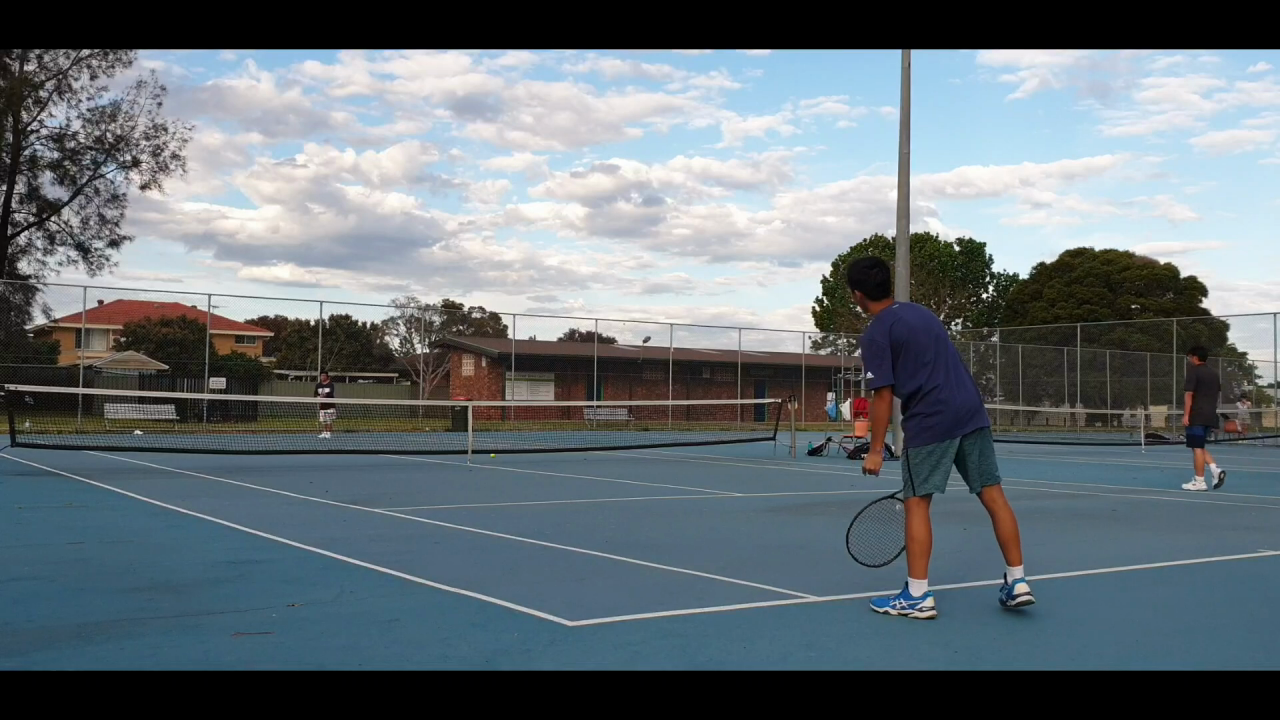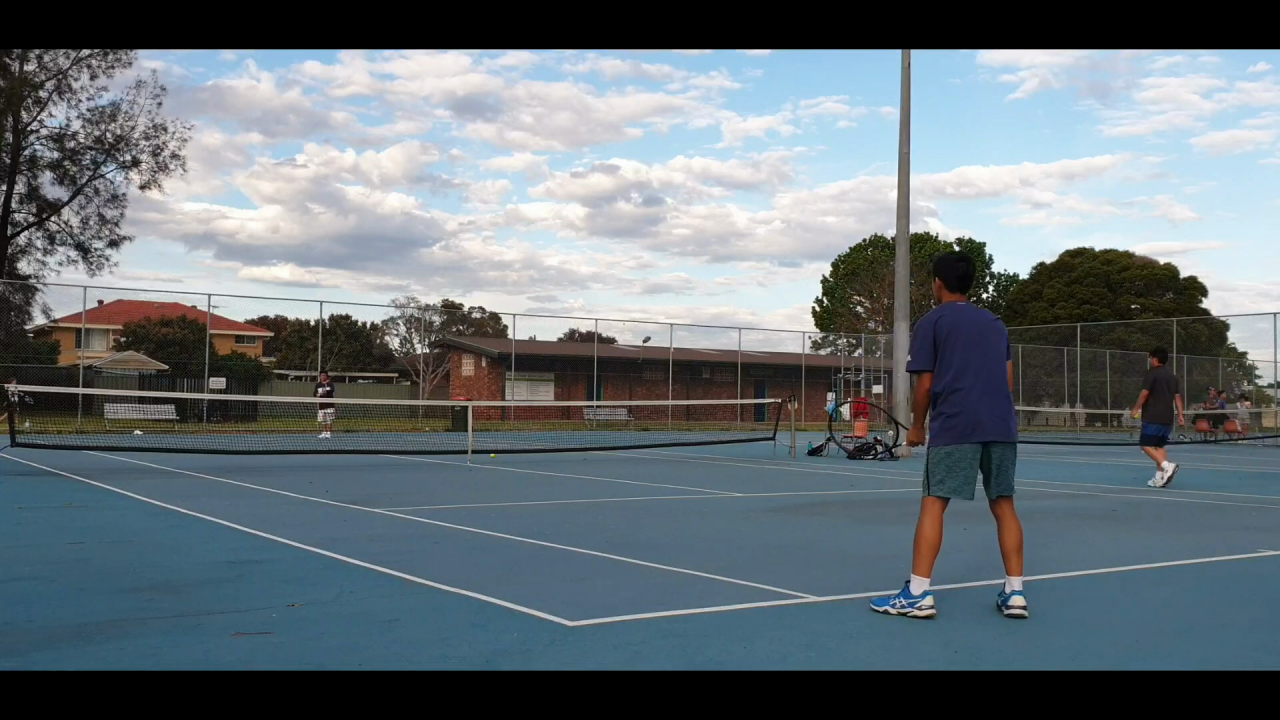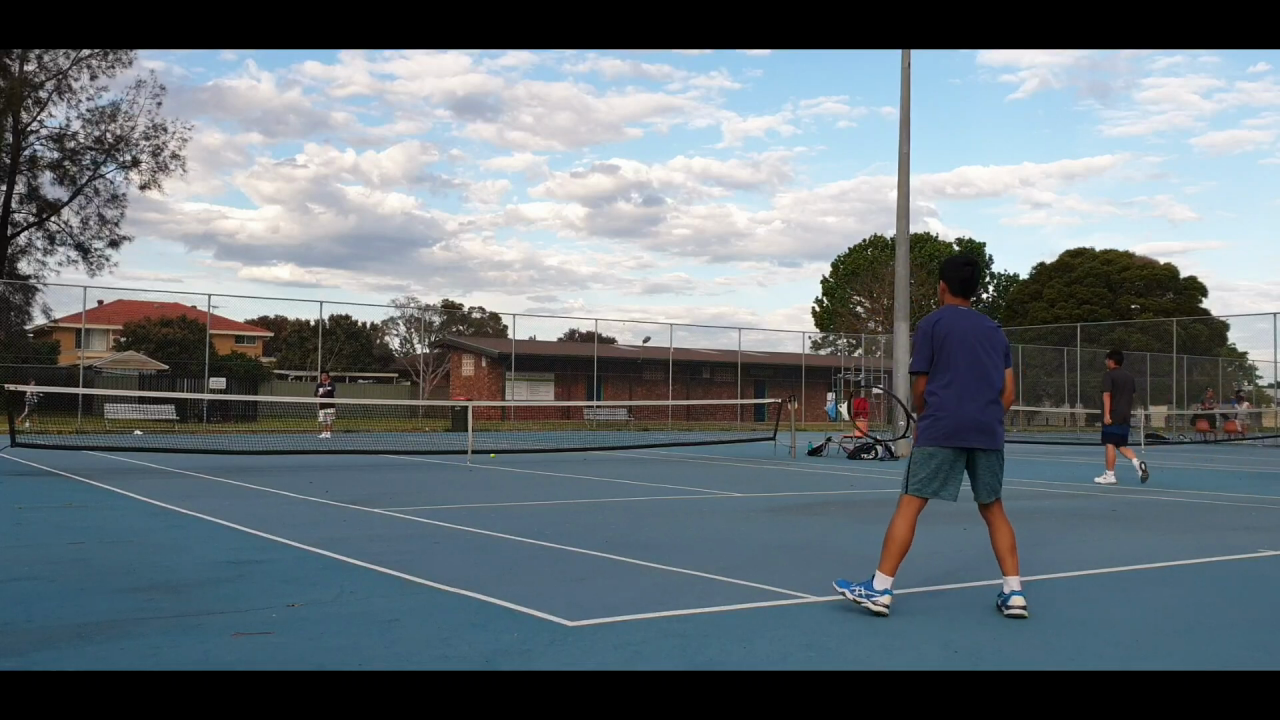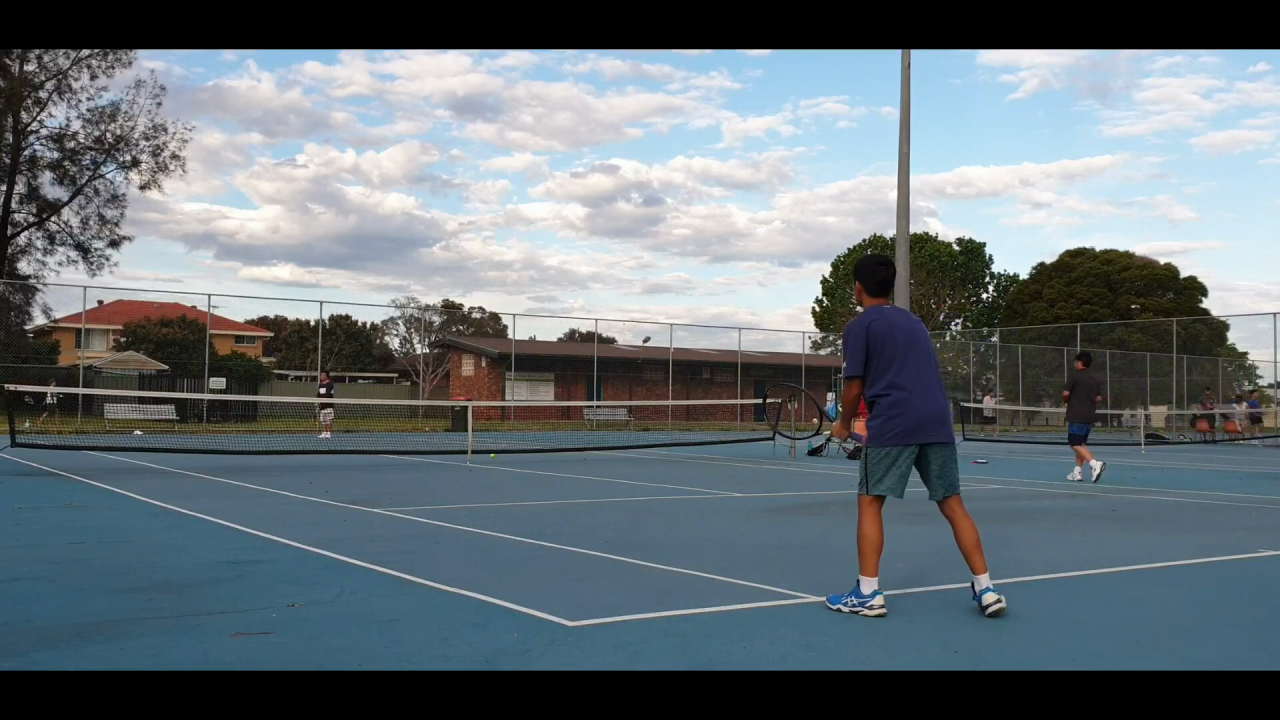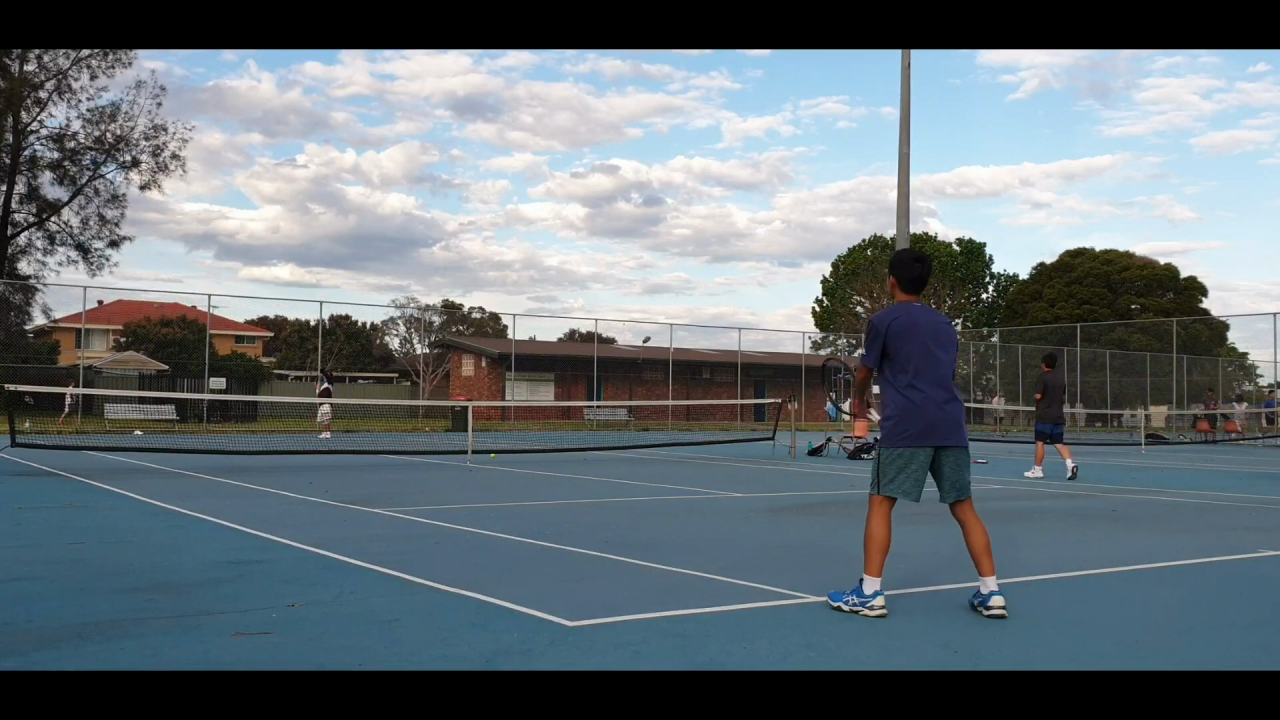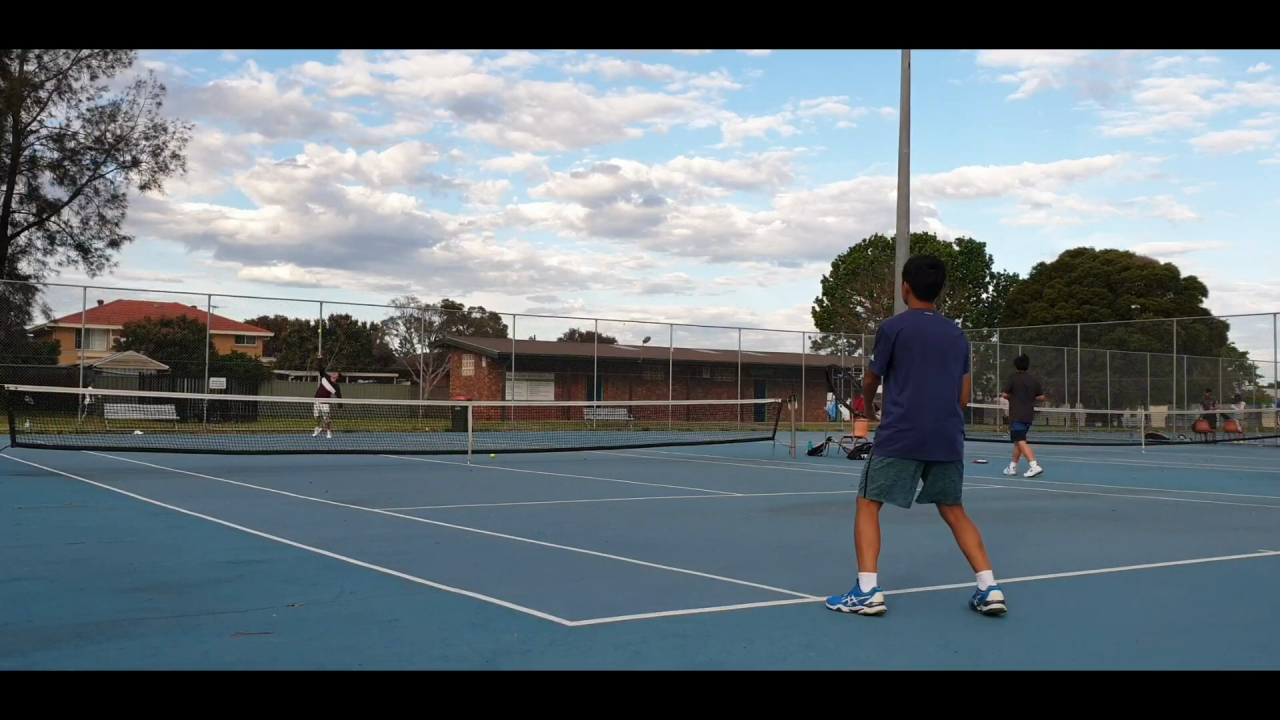
dt=0.5s
person 1, frame 1
left shoulder: (876, 335)
right shoulder: (922, 312)
left elbow: (884, 396)
left wrist: (875, 451)
left hip: (930, 422)
right hip: (971, 413)
left knee: (916, 503)
right knee: (993, 496)
left ankle: (917, 596)
right ankle: (1017, 582)
person 1, frame 2
left shoulder: (931, 322)
right shoulder: (994, 322)
left elbow: (925, 385)
right elbow: (1008, 379)
left wrist: (918, 426)
left hip: (954, 426)
right hip: (1002, 425)
left knee: (933, 505)
right knee: (1004, 506)
left ankle: (919, 593)
right ankle: (1015, 593)
person 1, frame 3
left shoulder: (931, 324)
right shoulder: (995, 330)
left elbow: (921, 386)
right elbow: (1009, 391)
left wrist: (921, 424)
left hip: (941, 429)
right hip: (988, 431)
left knee: (909, 505)
right knee: (993, 509)
left ankle: (879, 589)
right ankle: (1014, 592)
person 1, frame 4
left shoulder: (859, 326)
right shoulder: (914, 322)
left elbow: (855, 387)
left wrist: (844, 423)
left hip: (892, 424)
right hip: (938, 423)
left knee: (870, 503)
right knee: (953, 505)
left ankle: (868, 594)
right ankle: (985, 588)
person 1, frame 5
left shoulder: (883, 321)
right shoulder: (946, 324)
left elbow: (865, 373)
left wrist: (859, 400)
left hip: (906, 427)
right hip: (951, 426)
left knee: (880, 504)
right knee: (964, 508)
left ankle: (870, 593)
right ankle: (991, 592)
person 1, frame 6
left shoulder: (893, 328)
right shoulder: (956, 334)
left elbow: (872, 381)
right elbow: (963, 394)
left wrist: (866, 404)
left hip: (899, 436)
right hip: (947, 437)
left knee: (867, 506)
right knee: (954, 512)
left ankle: (869, 589)
right ankle: (989, 588)
